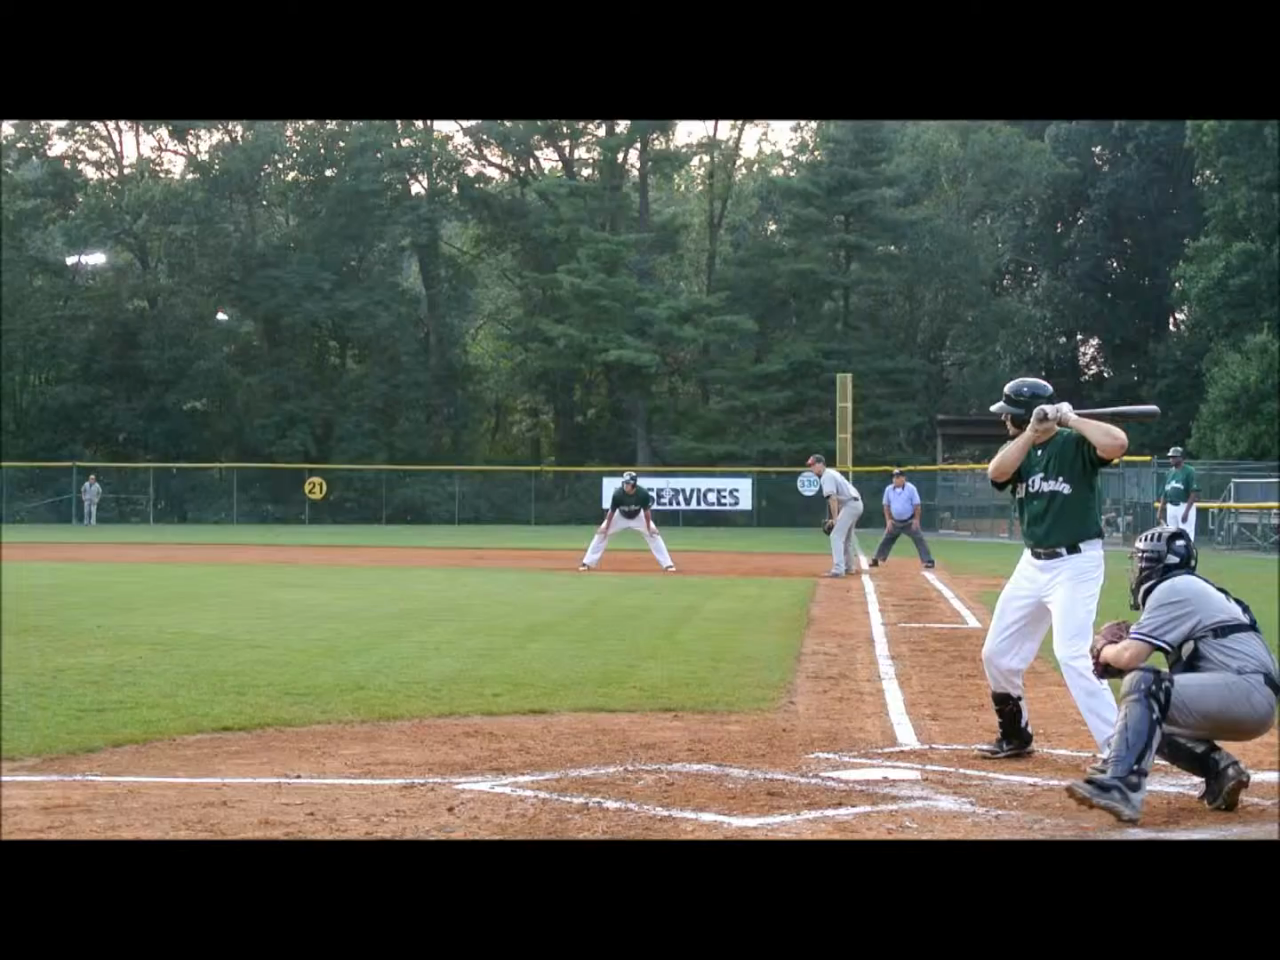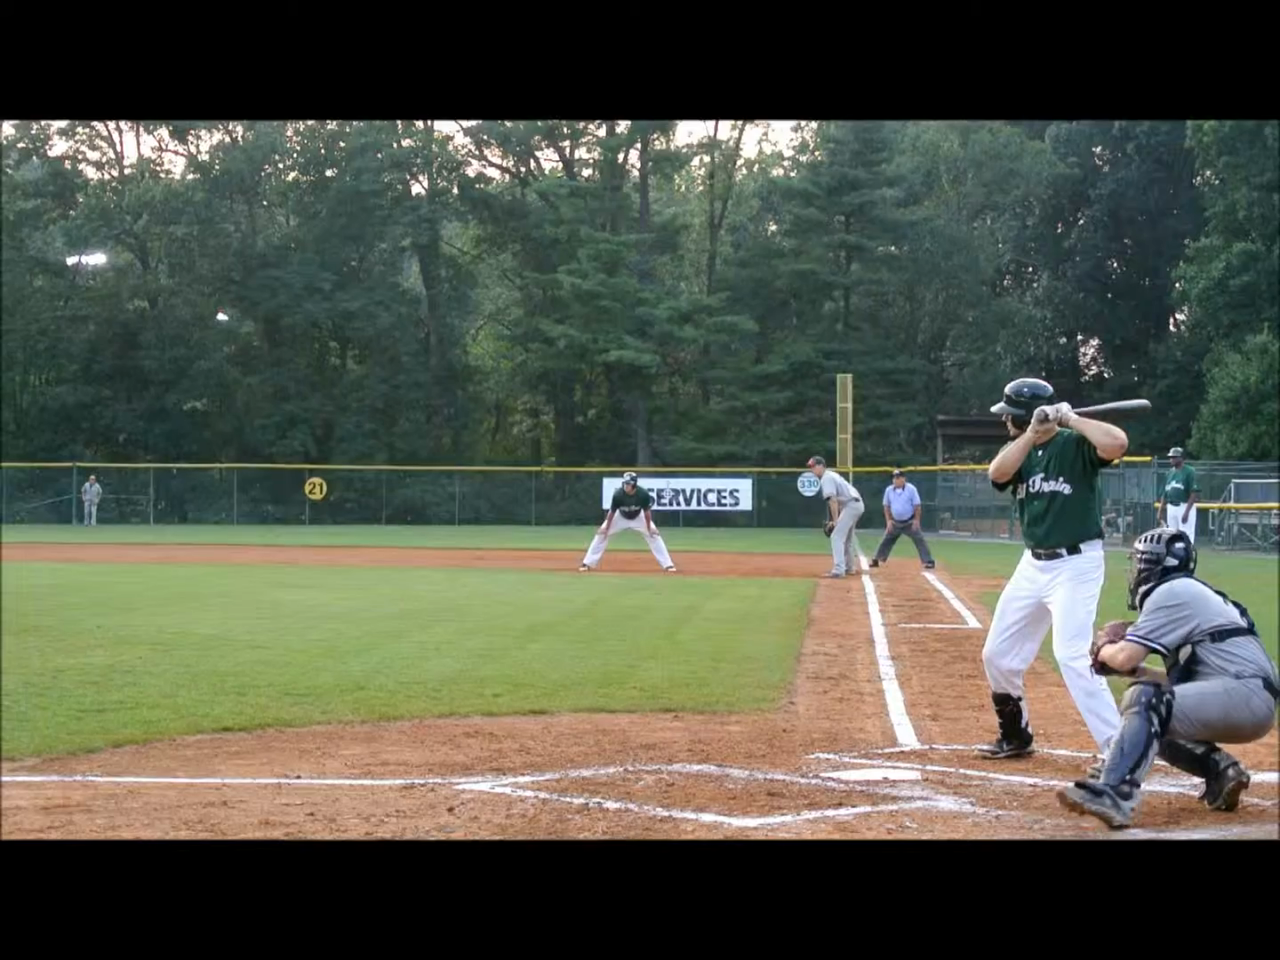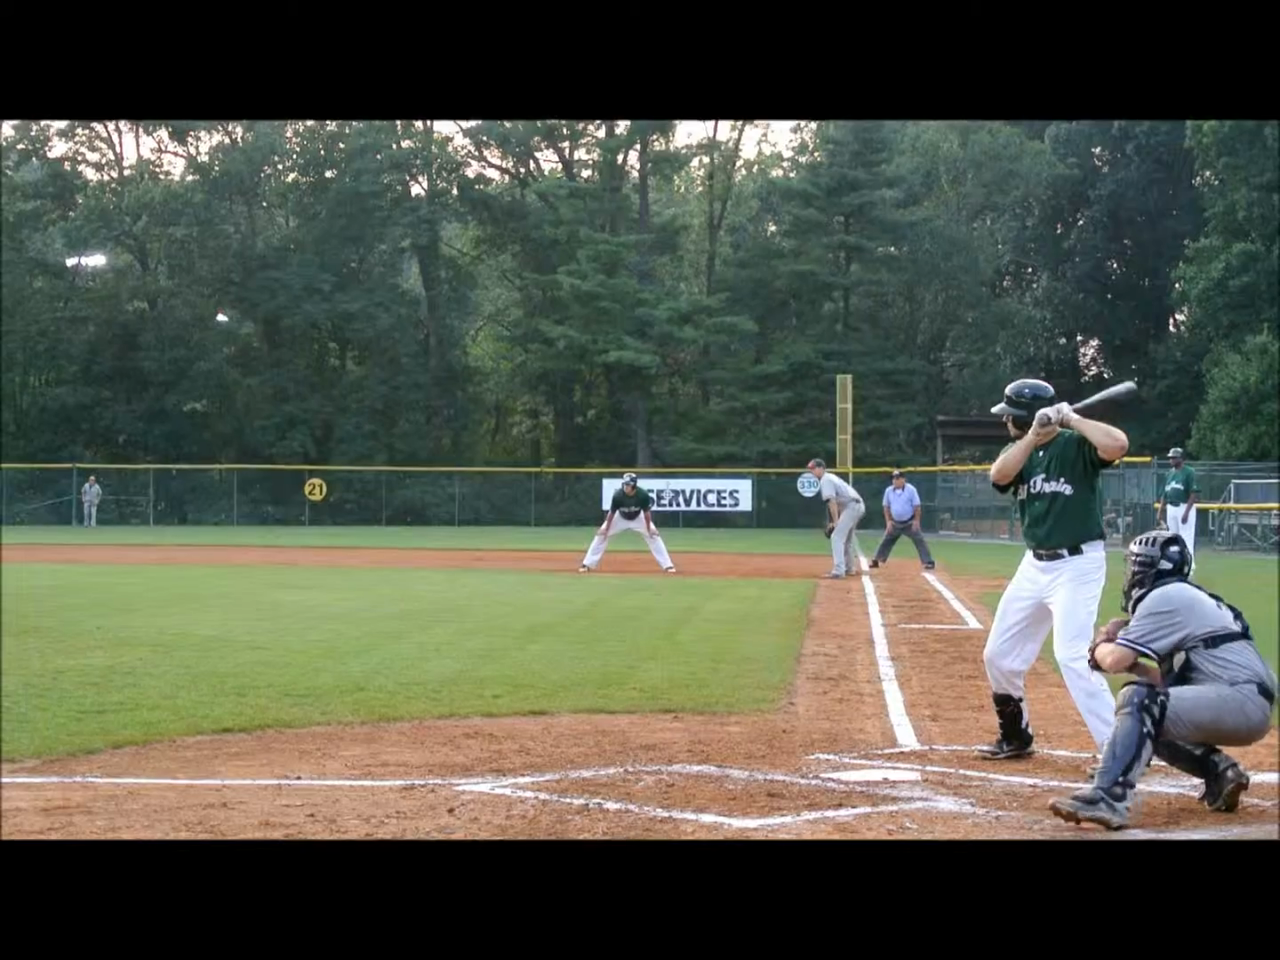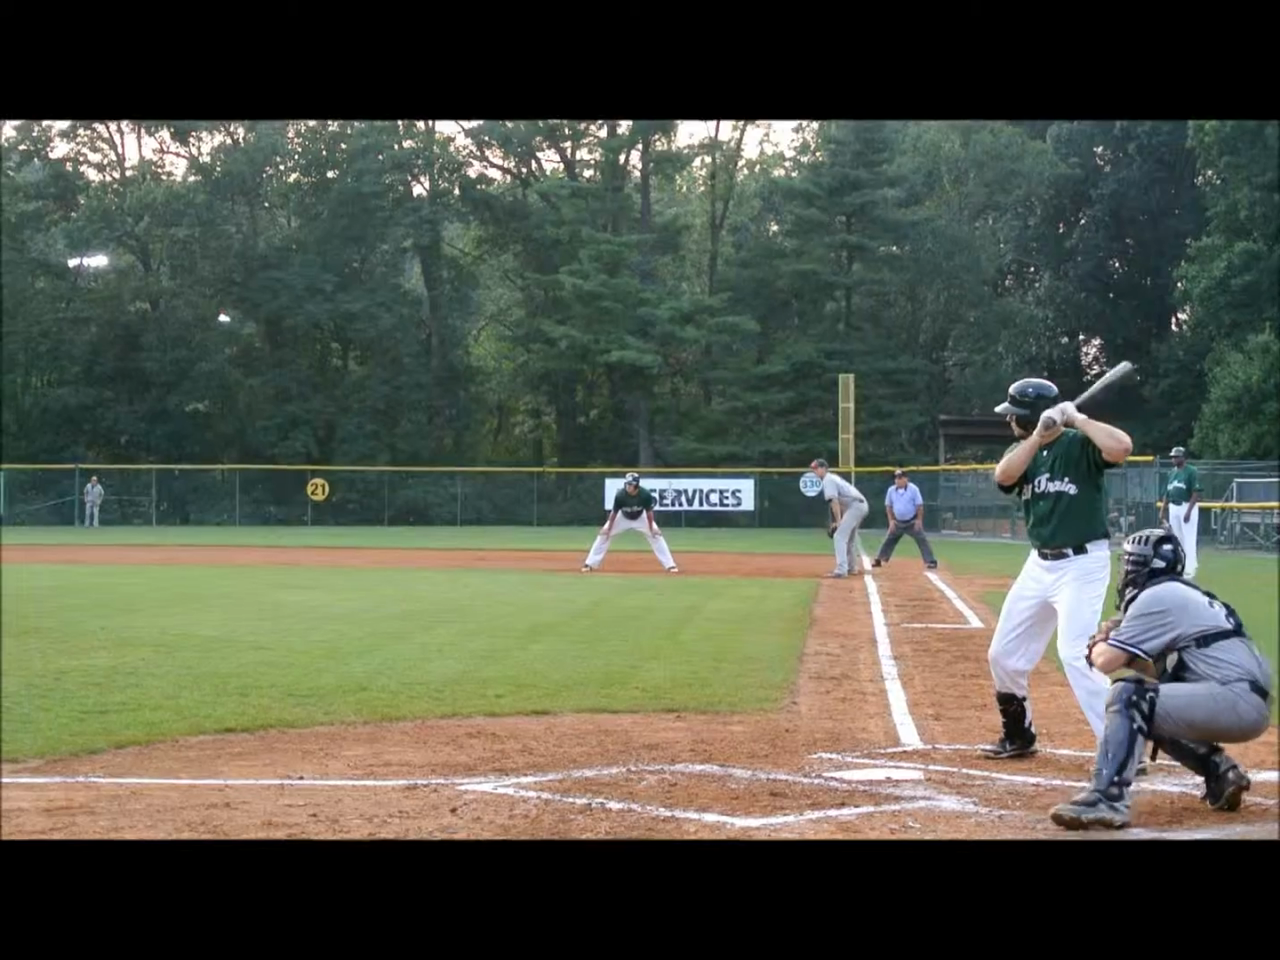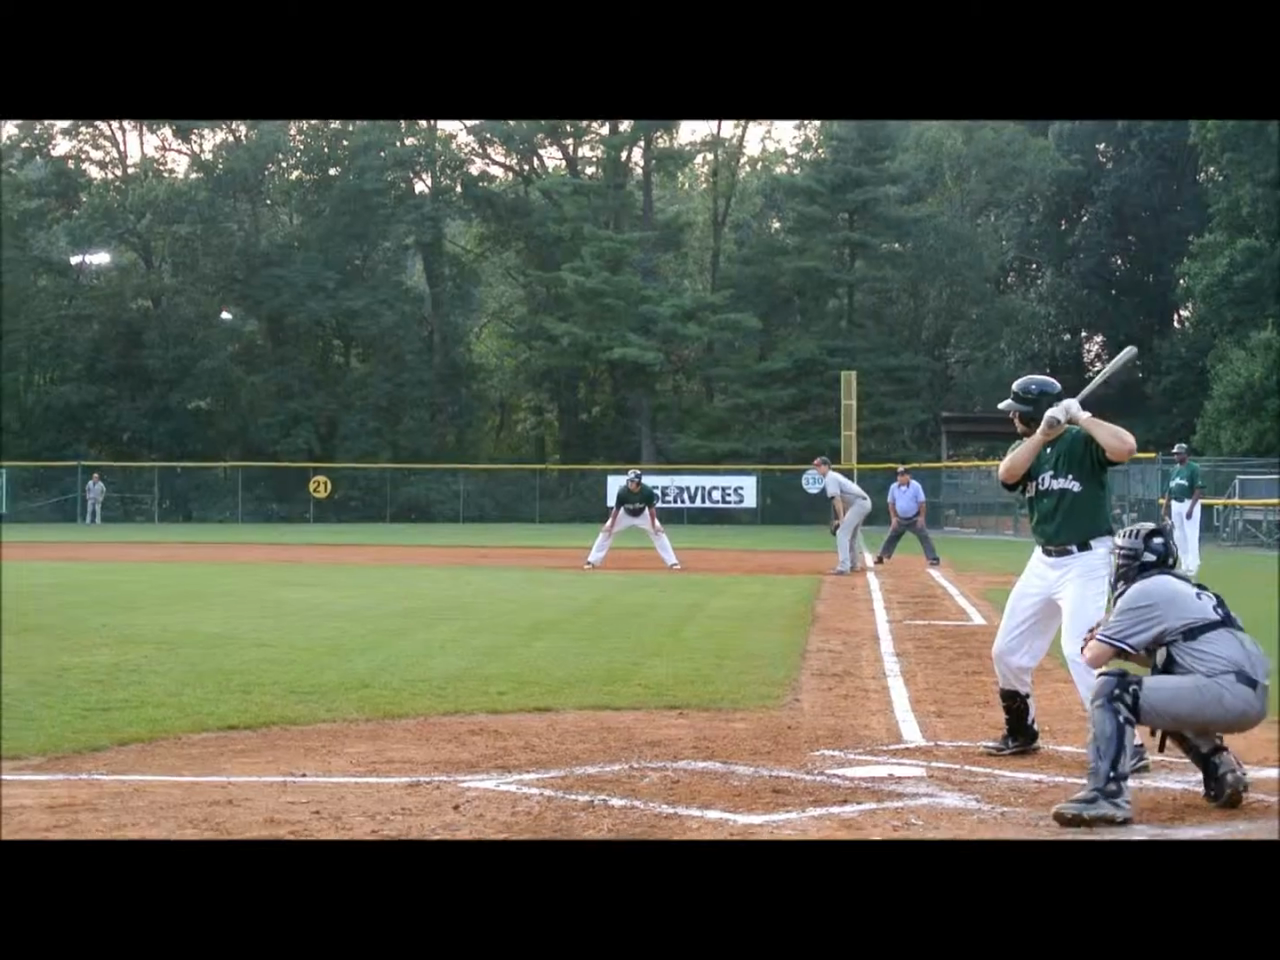
dt=0.1s
person 1, frame 1
left shoulder: (1076, 444)
right shoulder: (1018, 447)
left elbow: (1118, 443)
right elbow: (996, 473)
left wrist: (1070, 419)
right wrist: (1033, 432)
left hip: (1076, 564)
right hip: (1032, 564)
left knee: (1072, 655)
right knee: (998, 653)
right ankle: (1015, 734)
person 1, frame 2
left shoulder: (1076, 443)
right shoulder: (1019, 447)
left elbow: (1117, 442)
right elbow: (997, 474)
left wrist: (1070, 418)
right wrist: (1033, 433)
left hip: (1076, 565)
right hip: (1033, 565)
left knee: (1071, 655)
right knee: (998, 654)
right ankle: (1015, 734)
person 1, frame 3
left shoulder: (1076, 444)
right shoulder: (1018, 450)
left elbow: (1118, 444)
right elbow: (999, 476)
left wrist: (1073, 418)
right wrist: (1035, 434)
left hip: (1077, 565)
right hip: (1034, 565)
left knee: (1071, 656)
right knee: (999, 654)
right ankle: (1016, 735)
person 1, frame 4
left shoulder: (1080, 444)
right shoulder: (1023, 449)
left elbow: (1121, 446)
right elbow: (1003, 477)
left wrist: (1078, 418)
right wrist: (1040, 435)
left hip: (1082, 564)
right hip: (1039, 565)
left knee: (1075, 655)
right knee: (1004, 654)
right ankle: (1019, 734)
person 1, frame 5
left shoulder: (1084, 441)
right shoulder: (1026, 446)
left elbow: (1126, 447)
right elbow: (1007, 474)
left wrist: (1081, 417)
right wrist: (1043, 433)
left hip: (1087, 562)
right hip: (1043, 562)
left knee: (1080, 655)
right knee: (1007, 651)
left ankle: (1128, 747)
right ankle: (1022, 732)
person 2, frame 1
left shoulder: (1175, 588)
right shoulder: (1193, 591)
left elbow: (1130, 656)
right elbow: (1187, 680)
left wrist: (1105, 650)
right wrist: (1120, 663)
left hip: (1248, 693)
right hip: (1250, 701)
left knee: (1142, 688)
right knee: (1151, 722)
left ankle: (1121, 787)
right ankle: (1221, 770)
person 2, frame 2
left shoulder: (1172, 591)
right shoulder: (1190, 594)
left elbow: (1125, 658)
right elbow: (1182, 682)
left wrist: (1103, 649)
right wrist: (1136, 672)
left hip: (1247, 698)
right hip: (1250, 705)
left knee: (1144, 700)
right knee: (1150, 726)
left ankle: (1114, 794)
right ankle: (1220, 771)
person 2, frame 3
left shoulder: (1166, 597)
right shoulder: (1188, 598)
left elbow: (1114, 661)
right elbow: (1176, 680)
left wrist: (1101, 646)
right wrist: (1136, 666)
left hip: (1241, 704)
right hip: (1248, 707)
left knee: (1138, 699)
right knee: (1148, 722)
left ankle: (1110, 799)
right ankle: (1219, 771)
person 2, frame 4
left shoulder: (1158, 597)
right shoulder: (1182, 596)
left elbow: (1107, 662)
right elbow: (1175, 676)
left wrist: (1099, 645)
right wrist: (1133, 660)
left hip: (1237, 703)
right hip: (1248, 706)
left knee: (1128, 696)
right knee: (1143, 719)
left ankle: (1108, 799)
right ankle: (1220, 771)
person 2, frame 5
left shoulder: (1145, 590)
right shoulder: (1184, 588)
left elbow: (1095, 657)
left wrist: (1100, 638)
right wrist: (1131, 649)
left hip: (1227, 695)
right hip: (1252, 698)
left knee: (1112, 690)
right knee: (1166, 696)
left ankle: (1109, 798)
right ankle: (1223, 771)
